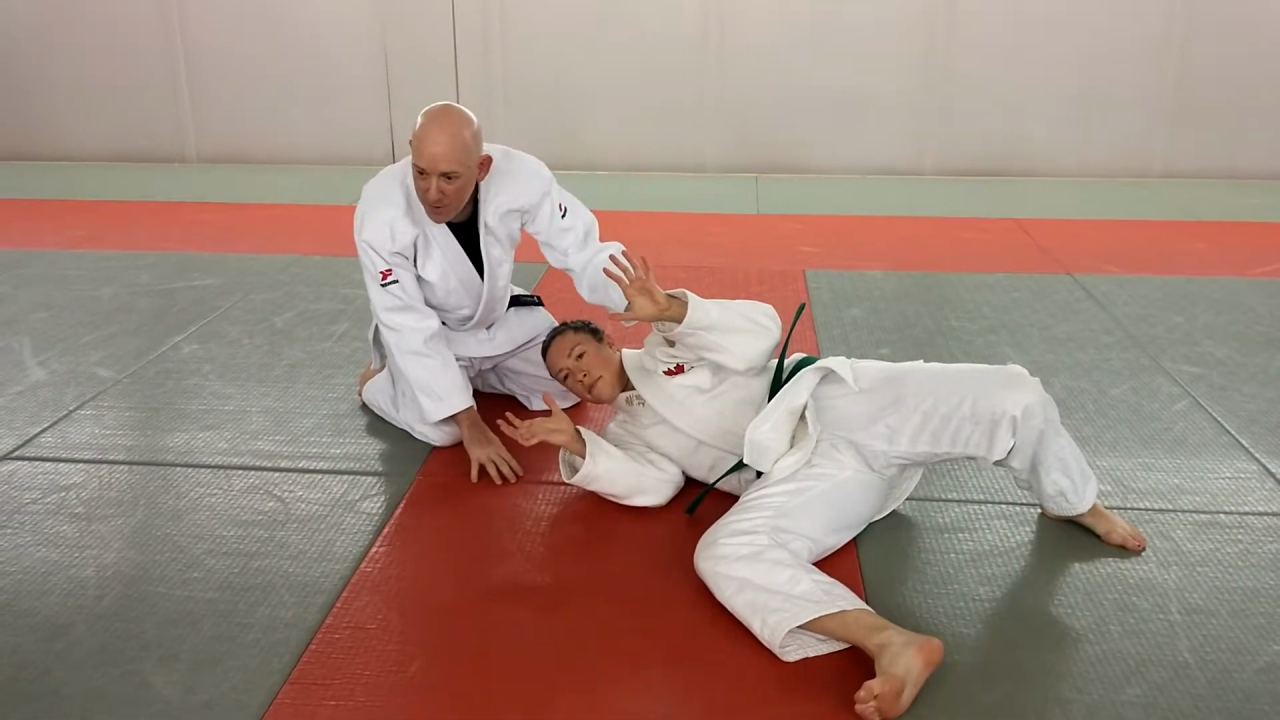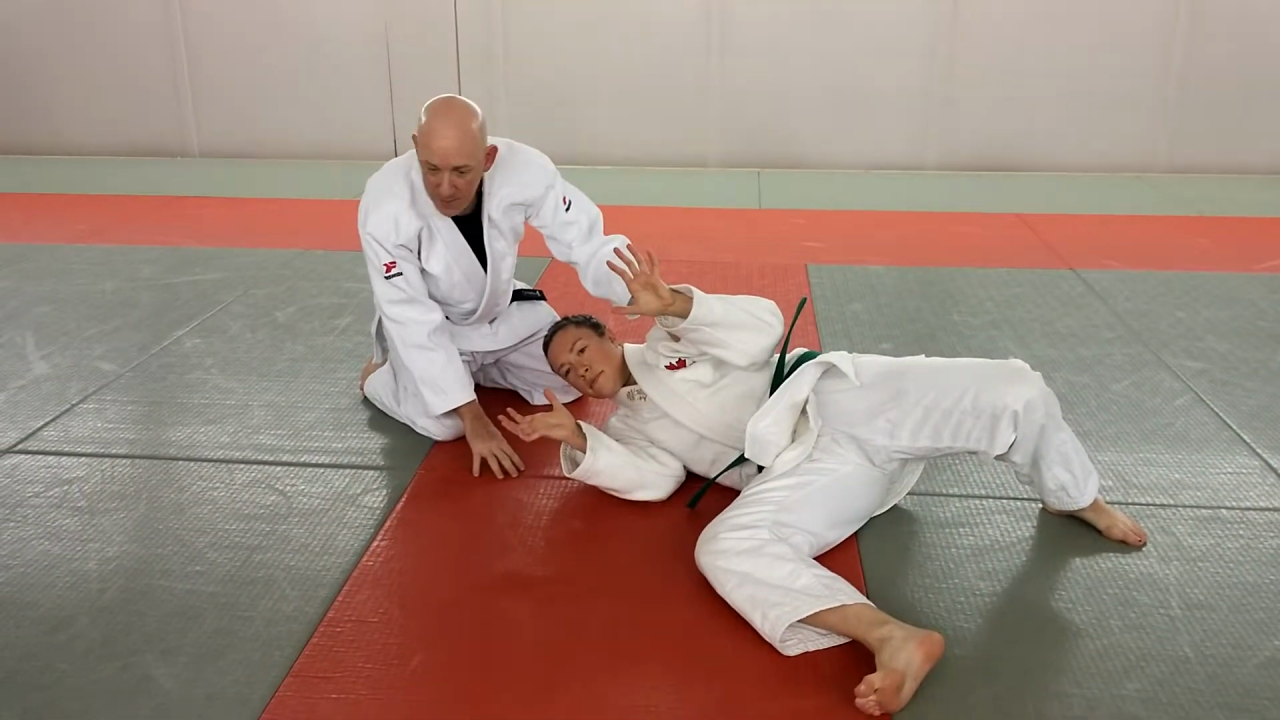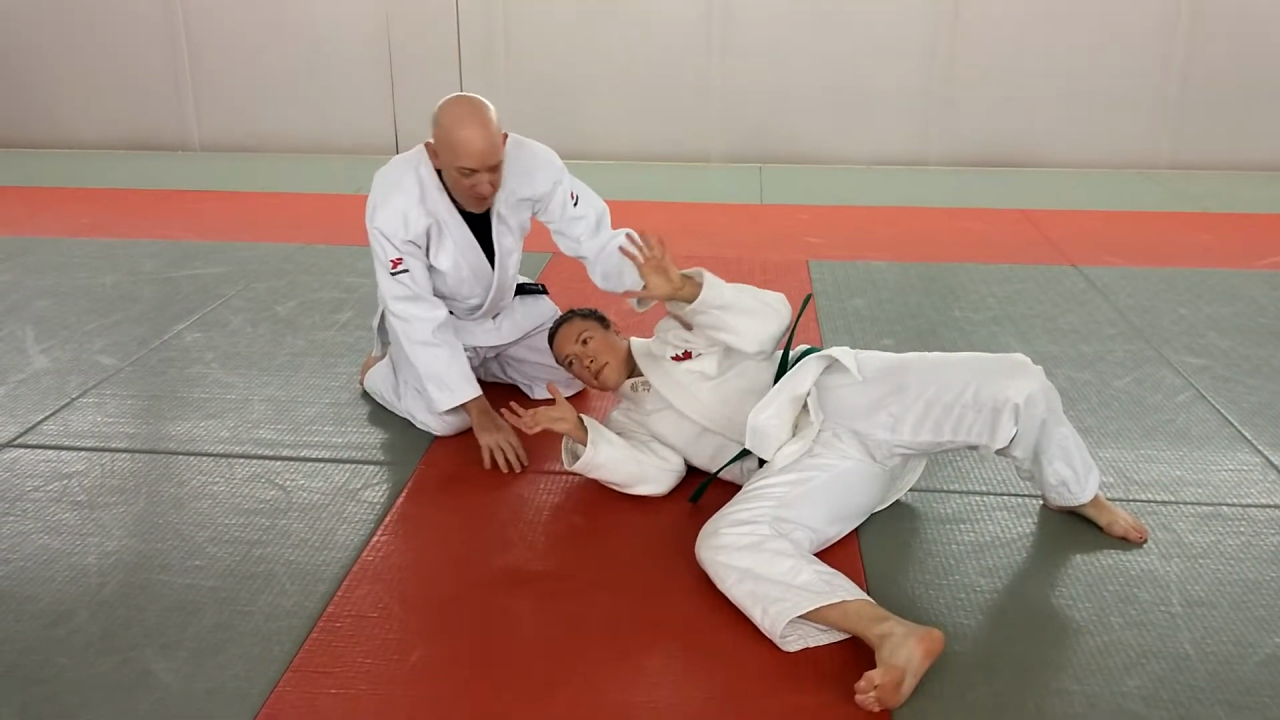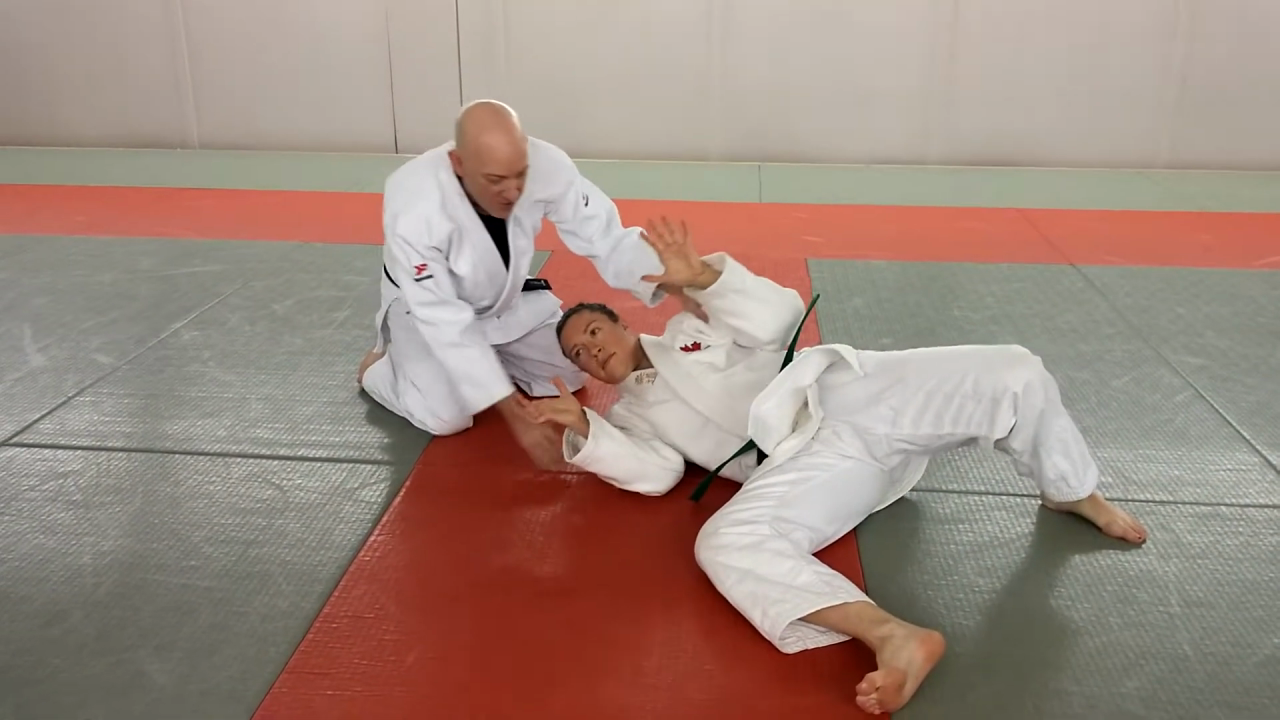
dt=0.2s
person 1, frame 1
left shoulder: (669, 343)
right shoulder: (626, 430)
left elbow: (756, 332)
right elbow: (652, 484)
left wrist: (669, 309)
right wrist: (576, 446)
left hip: (843, 402)
right hip: (803, 468)
left knee: (1011, 395)
right knee: (723, 557)
left ankle: (1076, 506)
right ankle: (893, 643)
person 1, frame 2
left shoulder: (672, 338)
right shoulder: (627, 425)
left elbow: (759, 331)
right elbow: (654, 478)
left wrist: (673, 304)
right wrist: (577, 440)
left hip: (844, 398)
right hip: (806, 461)
left knee: (1012, 389)
right knee: (723, 550)
left ankle: (1076, 501)
right ankle: (893, 637)
person 1, frame 3
left shoulder: (679, 331)
right shoulder: (630, 420)
left elbow: (767, 321)
right elbow: (653, 473)
left wrist: (683, 290)
right wrist: (579, 434)
left hip: (845, 395)
right hip: (805, 461)
left knee: (1013, 382)
right knee: (724, 545)
left ankle: (1077, 498)
right ankle: (894, 634)
person 1, frame 4
left shoulder: (689, 330)
right shoulder: (631, 412)
left elbow: (776, 318)
right elbow: (652, 472)
left wrist: (703, 275)
right wrist: (581, 429)
left hip: (846, 395)
right hip: (805, 459)
left knee: (1010, 373)
right knee: (724, 544)
left ankle: (1072, 495)
right ankle: (894, 637)
person 2, frame 1
left shoulder: (520, 176)
right shoulder: (380, 213)
left elbow: (580, 250)
right elbow: (409, 327)
right wrist: (471, 424)
left hip: (499, 314)
right hip: (425, 331)
left knee: (569, 386)
right knee: (443, 429)
left ankle: (470, 373)
right ankle: (380, 379)
person 2, frame 2
left shoulder: (524, 168)
right shoulder: (385, 206)
left elbow: (585, 242)
right elbow: (412, 319)
right wrist: (473, 418)
left hip: (502, 309)
right hip: (428, 325)
left knee: (570, 383)
right knee: (445, 424)
left ankle: (472, 368)
right ankle: (381, 373)
person 2, frame 3
left shoulder: (532, 162)
right shoulder: (393, 201)
left elbow: (592, 236)
right elbow: (416, 316)
right wrist: (481, 413)
left hip: (503, 303)
right hip: (425, 316)
left knee: (571, 377)
right knee: (444, 418)
left ankle: (474, 361)
right ankle: (380, 368)
person 2, frame 4
left shoulder: (546, 166)
right shoulder: (413, 207)
left elbow: (601, 235)
right elbow: (441, 323)
left wrist: (670, 288)
right wrist: (516, 413)
left hip: (506, 299)
right hip: (427, 315)
left knee: (571, 376)
right knee: (444, 416)
left ankle: (488, 363)
right ankle: (383, 363)
